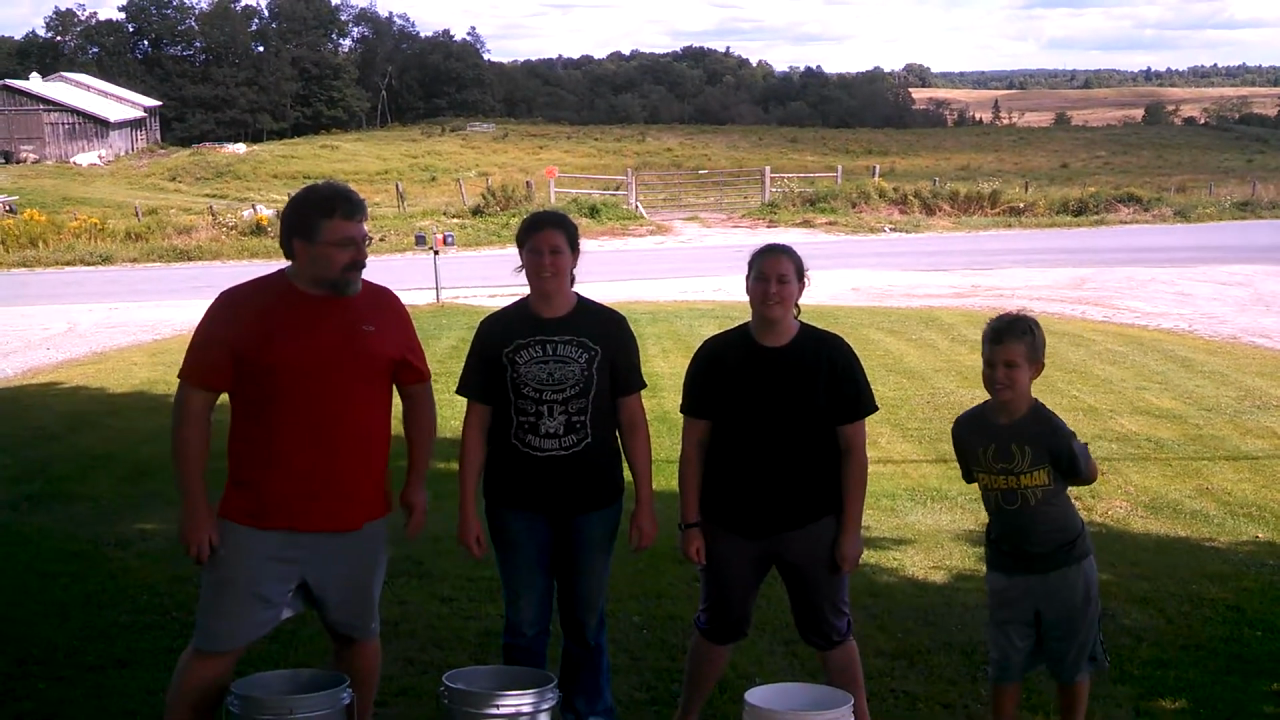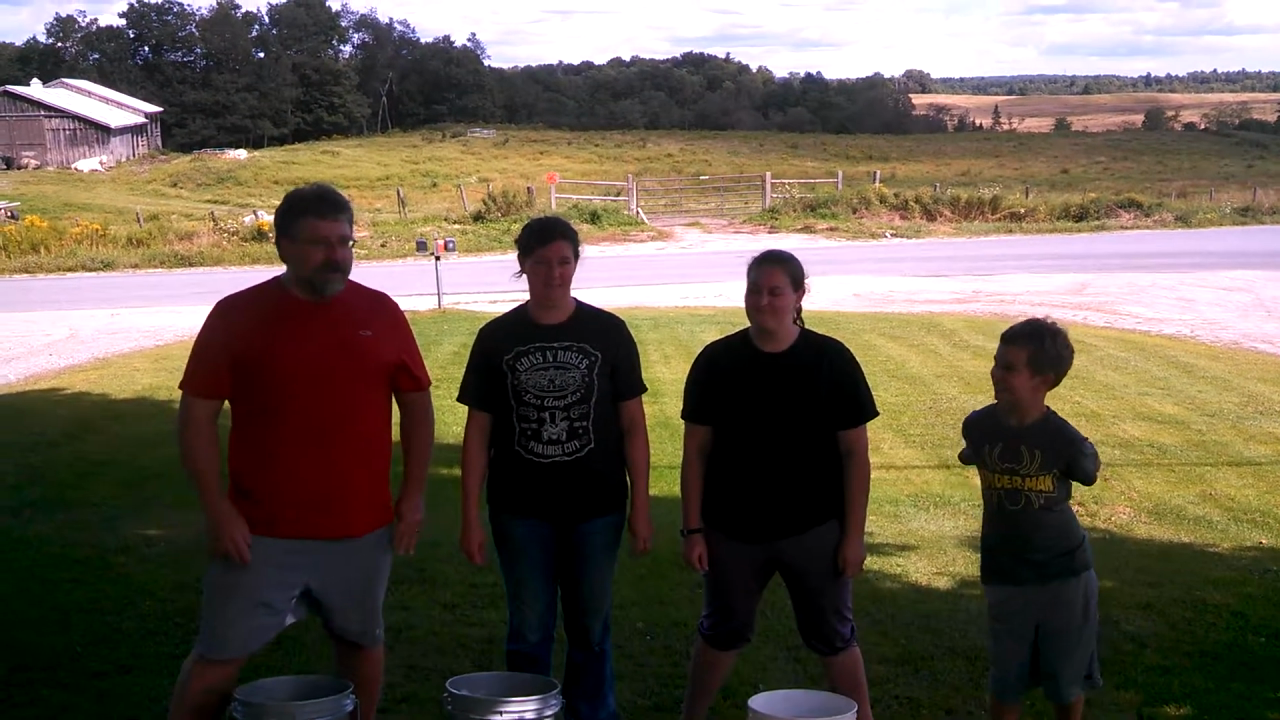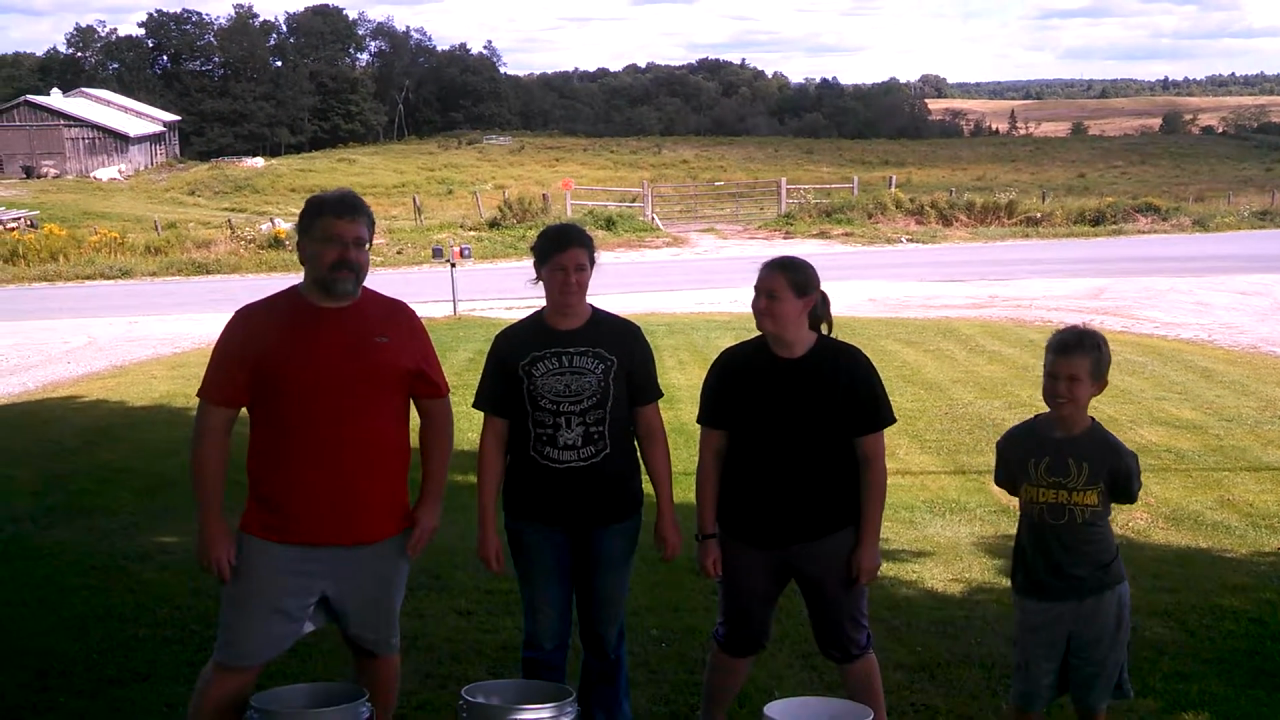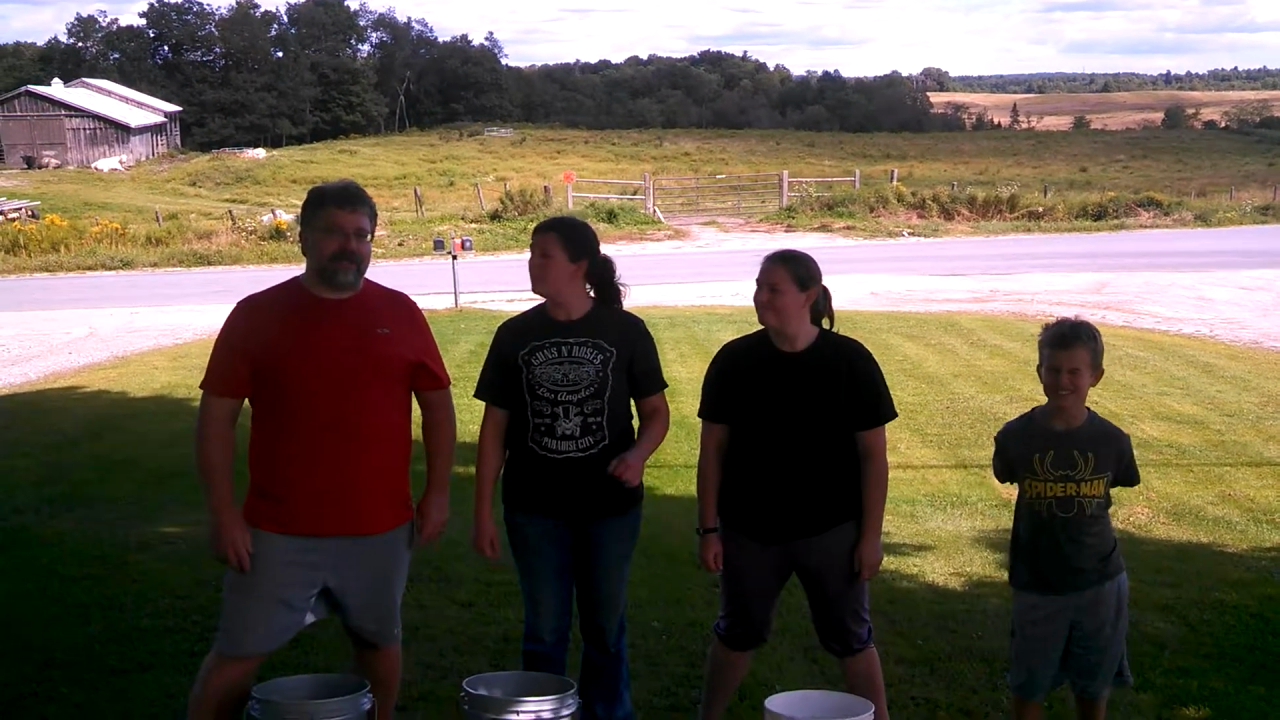
dt=0.5s
person 1, frame 1
left shoulder: (383, 306)
right shoulder: (238, 307)
left elbow: (417, 393)
right elbow: (192, 403)
left wrist: (417, 479)
right wrist: (194, 502)
left hip: (358, 521)
right hip: (257, 523)
left knee: (357, 634)
right knee: (215, 647)
person 1, frame 2
left shoulder: (380, 312)
right shoulder: (236, 315)
left elbow: (416, 401)
right elbow: (197, 415)
left wrist: (414, 492)
right wrist: (219, 510)
left hip: (360, 528)
right hip: (261, 531)
left knee: (361, 640)
right knee: (219, 654)
person 1, frame 3
left shoulder: (398, 321)
right shoulder: (254, 323)
left elbow: (436, 409)
right elbow: (213, 424)
left wrist: (431, 499)
right wrist: (211, 521)
left hip: (377, 536)
right hip: (277, 539)
left knee: (377, 648)
right knee: (236, 663)
person 1, frame 4
left shoulder: (400, 312)
right shoulder: (256, 314)
left elbow: (437, 402)
right elbow: (217, 415)
left wrist: (437, 492)
right wrist: (224, 513)
left hip: (379, 526)
right hip: (279, 530)
left knee: (378, 639)
right knee: (237, 652)
person 2, frame 1
left shoulder: (608, 327)
right shoulder: (497, 330)
left elbow: (631, 417)
right elbow: (477, 422)
left wrist: (645, 501)
right wrist: (467, 507)
left hip: (592, 501)
right hip: (517, 503)
left knee: (585, 621)
right knee: (524, 623)
person 2, frame 2
left shoulder: (608, 332)
right shoulder: (496, 337)
left elbow: (632, 421)
right elbow: (479, 430)
left wrist: (640, 505)
right wrist: (470, 516)
left hip: (596, 508)
right hip: (521, 511)
left knee: (590, 628)
right knee: (529, 630)
person 2, frame 3
left shoulder: (624, 338)
right shoulder: (512, 344)
left elbow: (649, 426)
right elbow: (495, 436)
left wrist: (666, 511)
right wrist: (486, 523)
left hip: (611, 514)
right hip: (535, 517)
left knee: (605, 635)
right knee: (544, 638)
person 2, frame 4
left shoulder: (626, 331)
right shoulder: (514, 335)
left elbow: (656, 409)
right elbow: (495, 426)
left wrist: (638, 454)
right wrist: (483, 511)
left hip: (610, 506)
right hip: (535, 508)
left knee: (605, 627)
right knee: (544, 630)
person 3, frame 1
left shoulder: (832, 354)
right shoulder: (716, 355)
left elbow: (853, 448)
right elbow: (695, 444)
left wrist: (850, 528)
right wrist: (691, 522)
left hip: (812, 523)
right hip: (730, 523)
left knee: (830, 631)
right knee: (717, 626)
person 3, frame 2
left shoulder: (832, 360)
right shoulder: (716, 361)
left elbow: (854, 452)
right elbow: (697, 450)
left wrist: (854, 533)
right wrist: (693, 528)
left hip: (815, 529)
right hip: (733, 530)
left knee: (834, 637)
right knee: (721, 632)
person 3, frame 3
left shoulder: (849, 366)
right shoulder: (732, 366)
left elbow: (871, 460)
right elbow: (712, 455)
left wrist: (869, 541)
right wrist: (707, 533)
left hip: (830, 535)
right hip: (748, 536)
left knee: (849, 645)
right knee: (736, 640)
person 3, frame 4
left shoulder: (851, 361)
right shoulder: (734, 360)
left elbow: (873, 454)
right elbow: (713, 449)
left wrist: (871, 535)
right wrist: (709, 527)
left hip: (832, 529)
right hip: (749, 530)
left knee: (851, 638)
right knee: (737, 633)
person 4, frame 1
left shoulder: (1050, 430)
right shoulder: (966, 427)
left elbow: (1087, 474)
left wrist: (1046, 498)
right wrist: (1014, 511)
left hip: (1065, 562)
right hip: (1007, 567)
left knee: (1072, 662)
right knee: (1005, 663)
person 4, frame 2
left shoulder: (1064, 439)
right shoulder: (977, 426)
left elbow: (1091, 474)
left hip: (1065, 574)
right hip: (1005, 575)
left knee: (1066, 676)
right knee: (1006, 676)
person 4, frame 3
left shoulder: (1111, 452)
right shoulder: (1016, 442)
left elbow: (1125, 497)
left wrist: (1073, 508)
right wrist: (1051, 506)
left hip: (1099, 589)
right hip: (1037, 590)
right knee: (1029, 688)
person 4, frame 4
left shoulder: (1111, 440)
right shoulder: (1015, 437)
left wrist: (1074, 502)
right wrist: (1050, 501)
left hip: (1099, 580)
right hip: (1036, 581)
left knee: (1094, 679)
right knee: (1029, 679)
